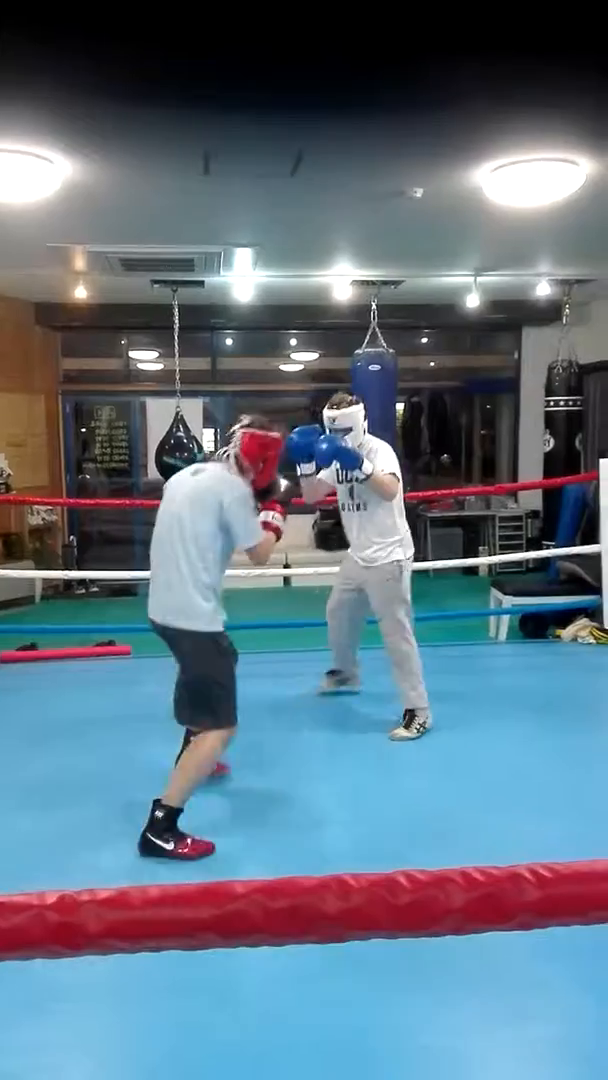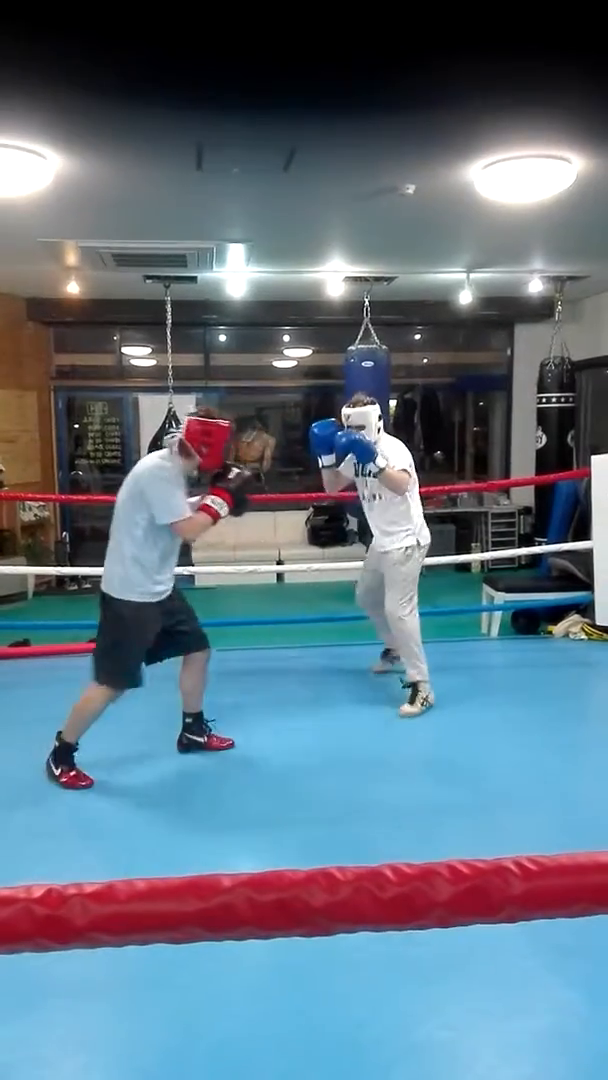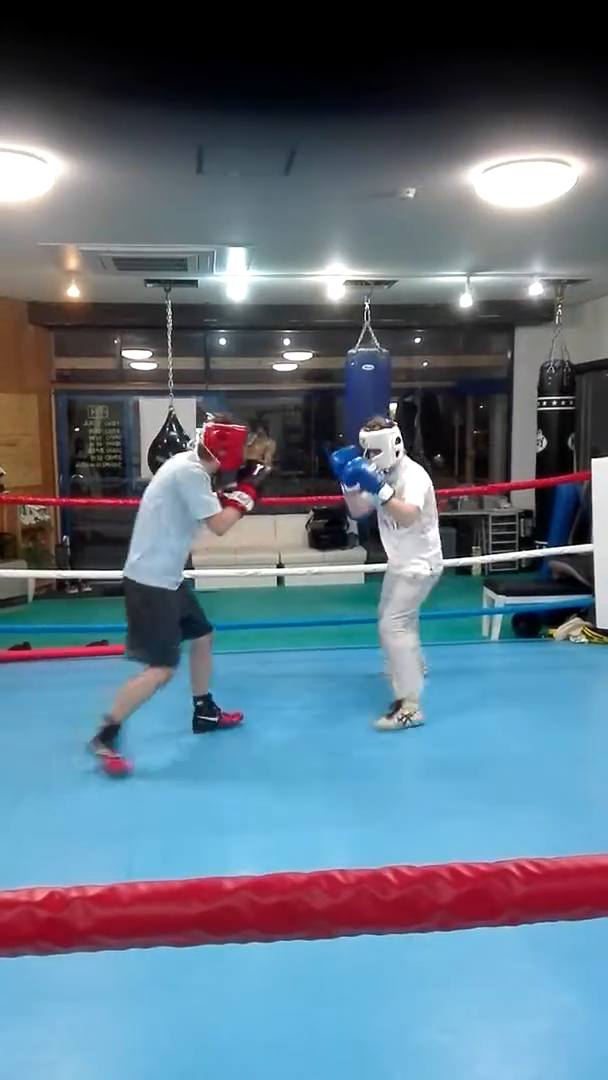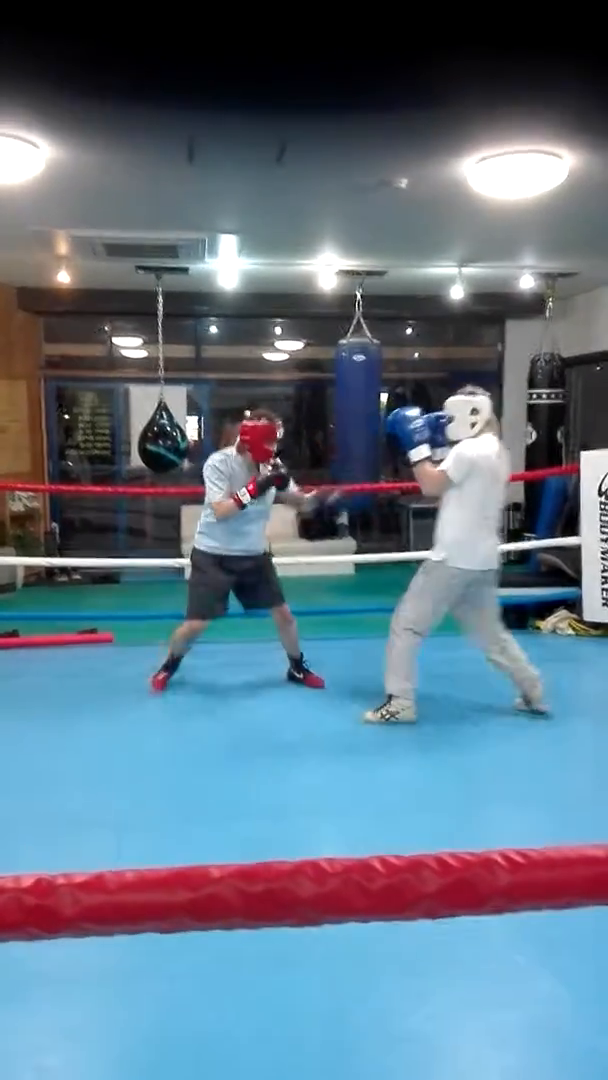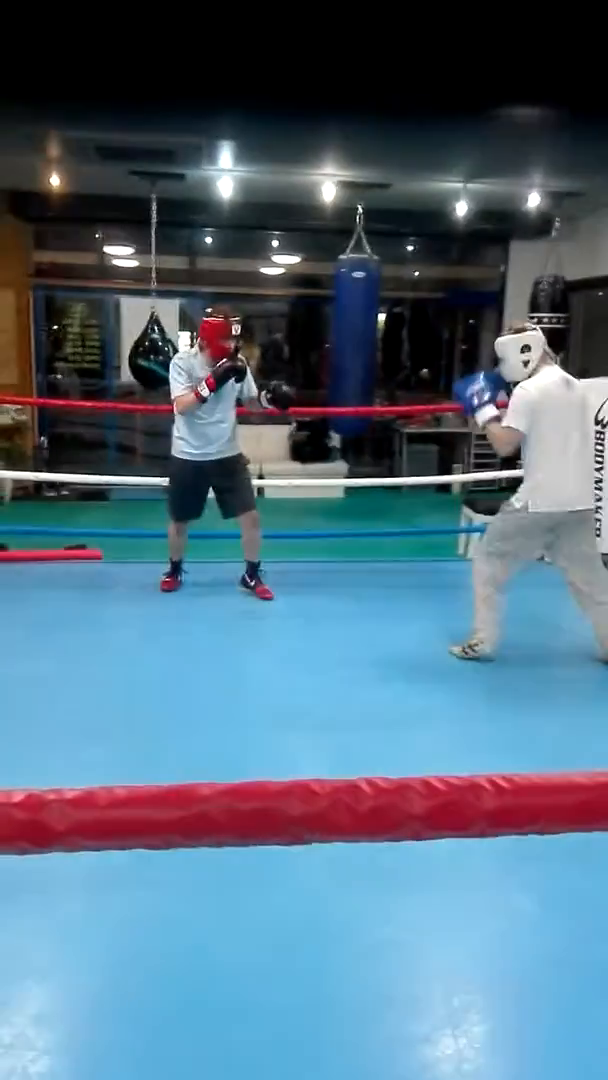
dt=0.5s
person 1, frame 1
left shoulder: (186, 476)
right shoulder: (231, 487)
right elbow: (259, 554)
right wrist: (273, 508)
left hip: (165, 607)
right hip: (194, 616)
left knee: (201, 685)
right knee: (218, 727)
left ankle: (192, 757)
right ankle: (160, 827)
person 1, frame 2
left shoulder: (170, 468)
right shoulder: (157, 471)
left elbow: (182, 517)
right elbow: (187, 530)
left wrist: (218, 496)
right wrist: (222, 496)
left hip: (159, 586)
right hip: (129, 593)
left knee: (198, 651)
right knee: (112, 684)
left ankle: (193, 730)
right ankle: (61, 755)
person 1, frame 3
left shoulder: (189, 466)
right shoulder: (188, 471)
left elbow: (212, 509)
right elbow: (220, 525)
left wrist: (236, 488)
right wrist: (248, 490)
left hip: (167, 576)
right hip: (151, 580)
left knee: (202, 639)
right knee: (161, 668)
left ankle: (205, 712)
right ankle: (107, 734)
person 1, frame 4
left shoulder: (269, 462)
right shoulder: (218, 463)
left elbow: (293, 499)
right elbow: (220, 511)
left wrist: (315, 500)
right wrist: (256, 486)
left hip: (252, 553)
right hip: (212, 552)
left knee: (282, 612)
right knee: (197, 621)
left ankle: (297, 667)
right ankle: (171, 664)
person 1, frame 5
left shoulder: (236, 361)
right shoulder: (183, 361)
left elbow: (249, 400)
right elbow: (183, 405)
left wrist: (269, 398)
right wrist: (214, 379)
left hip: (227, 455)
right hip: (188, 457)
left knee: (250, 515)
right knee: (180, 520)
left ankle: (252, 575)
right ankle: (175, 569)
person 2, frame 1
left shoulder: (379, 449)
right shoulder: (337, 458)
left elbow: (390, 490)
right elbow: (311, 496)
left wrist: (358, 463)
right wrist: (305, 462)
left hip: (389, 556)
right hip: (360, 555)
left knee: (396, 632)
right knee: (339, 616)
left ankle: (418, 710)
right ankle: (345, 672)
person 2, frame 2
left shoulder: (392, 447)
right shoulder: (356, 451)
left elbow: (402, 485)
right elbow: (332, 486)
left wrist: (373, 459)
right wrist: (325, 454)
left hip: (406, 542)
right hip: (382, 542)
left knee: (399, 610)
right knee: (367, 597)
left ankle: (420, 686)
right ankle: (394, 649)
person 2, frame 3
left shoulder: (412, 475)
right shoulder: (386, 474)
left elbow: (407, 517)
right elbow: (358, 511)
left wrist: (378, 488)
right wrist: (351, 481)
left hip: (419, 565)
right hip: (403, 563)
left knee: (393, 625)
right knee: (399, 612)
left ankle: (407, 705)
right ankle: (412, 665)
person 2, frame 4
left shoulder: (470, 450)
right shoulder: (496, 452)
left elbow: (431, 487)
right elbow: (445, 479)
left wrist: (416, 445)
right wrist: (435, 445)
left hip: (453, 557)
right hip: (484, 561)
left knee: (406, 623)
right knee: (488, 627)
left ankle: (399, 702)
right ankle: (532, 692)
person 2, frame 5
left shoulder: (528, 392)
right shoulder: (575, 387)
left elbow: (505, 444)
left wrist: (482, 408)
right wrist: (501, 395)
left hip: (538, 502)
right hip: (580, 503)
left knee: (489, 558)
left ankle: (481, 638)
